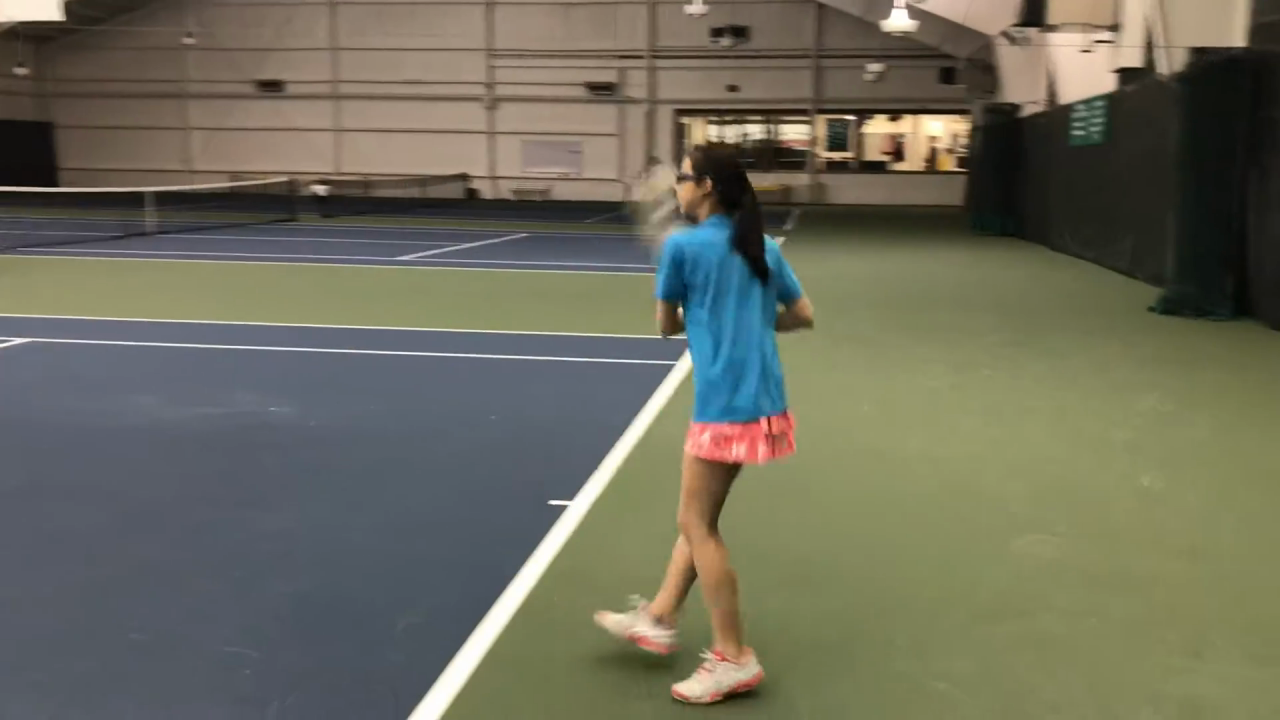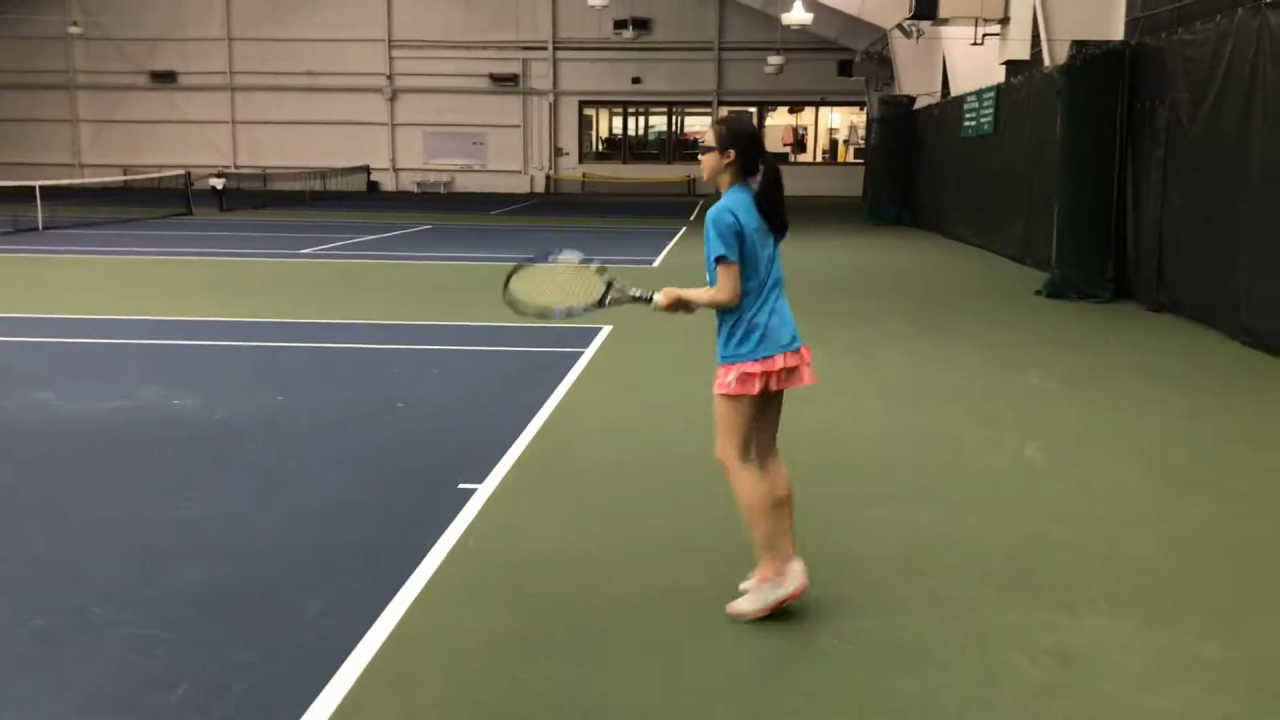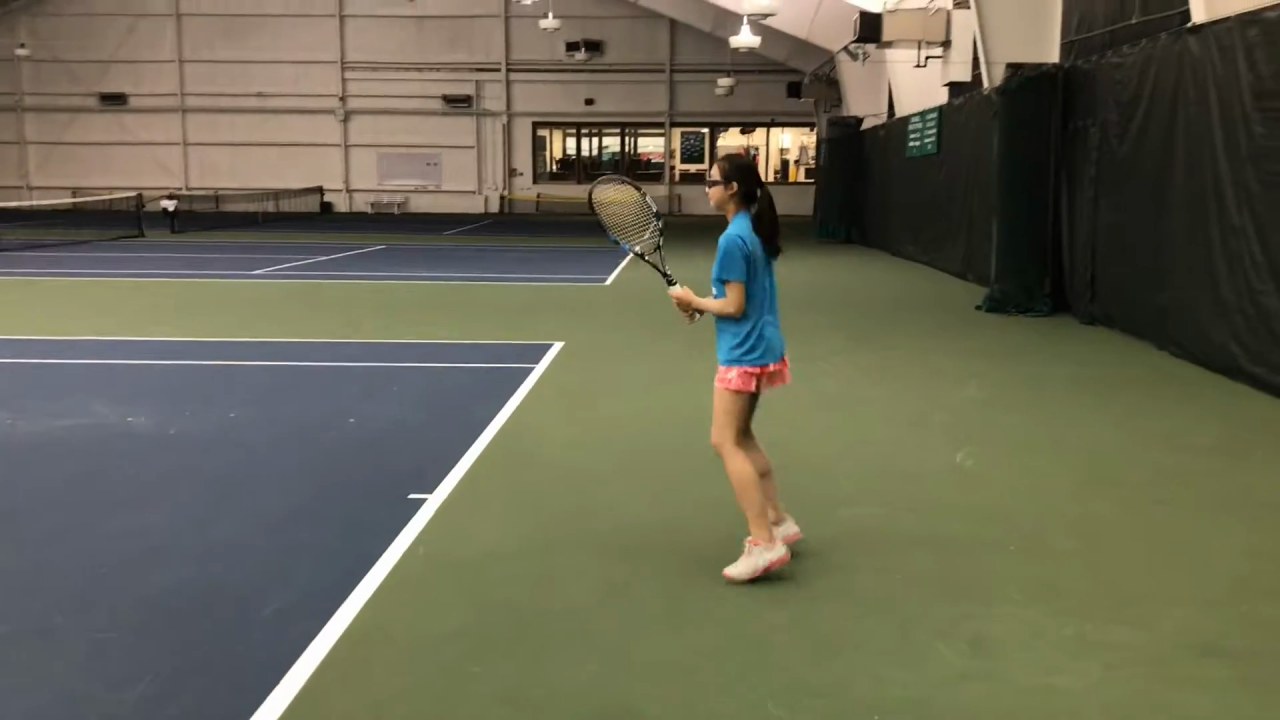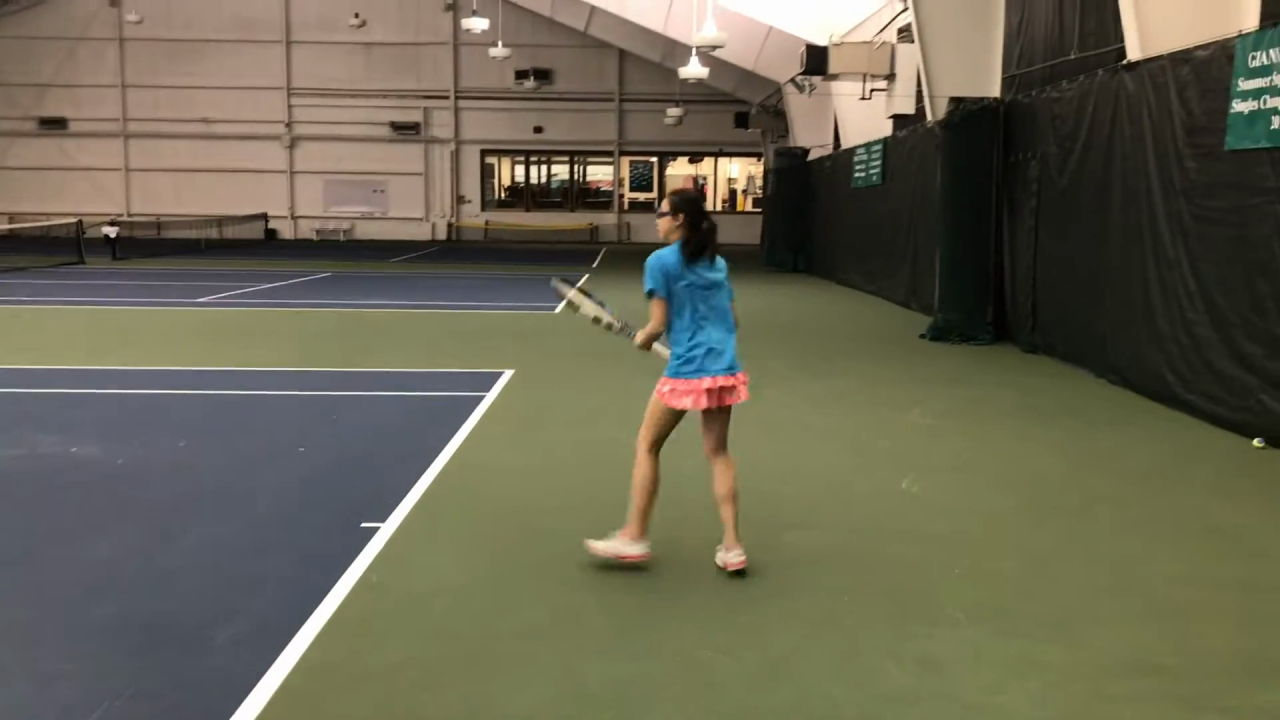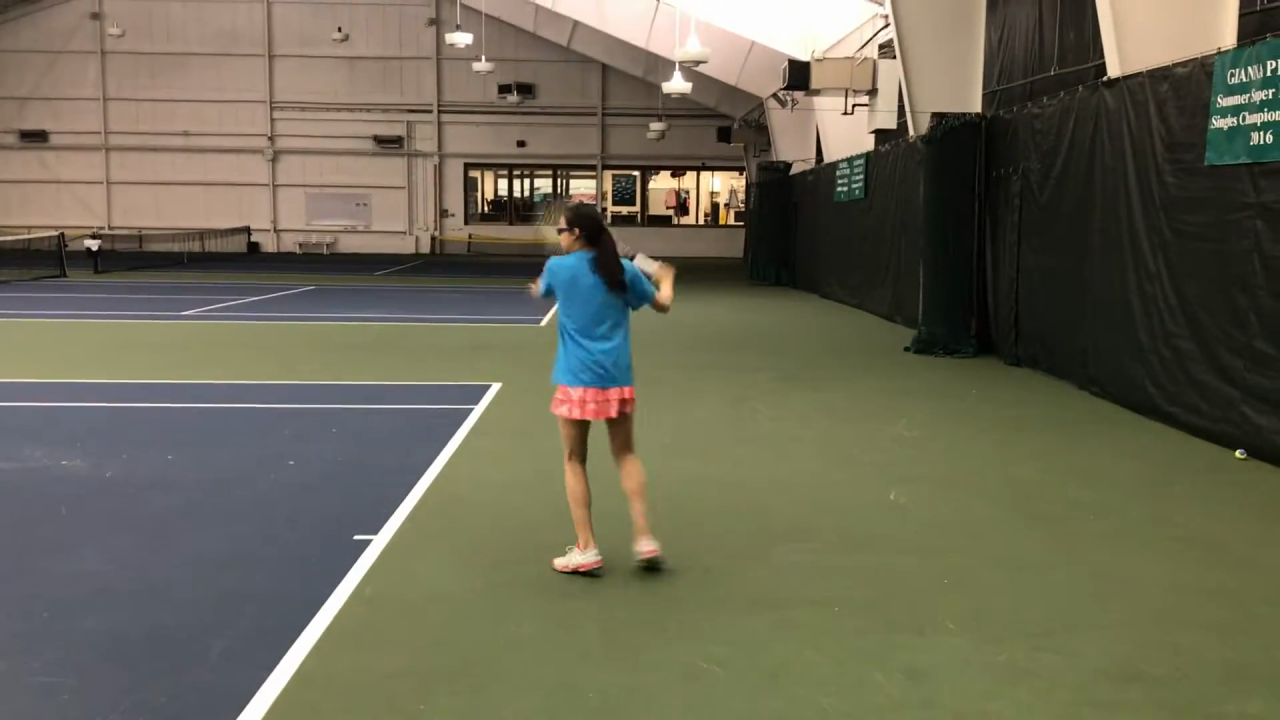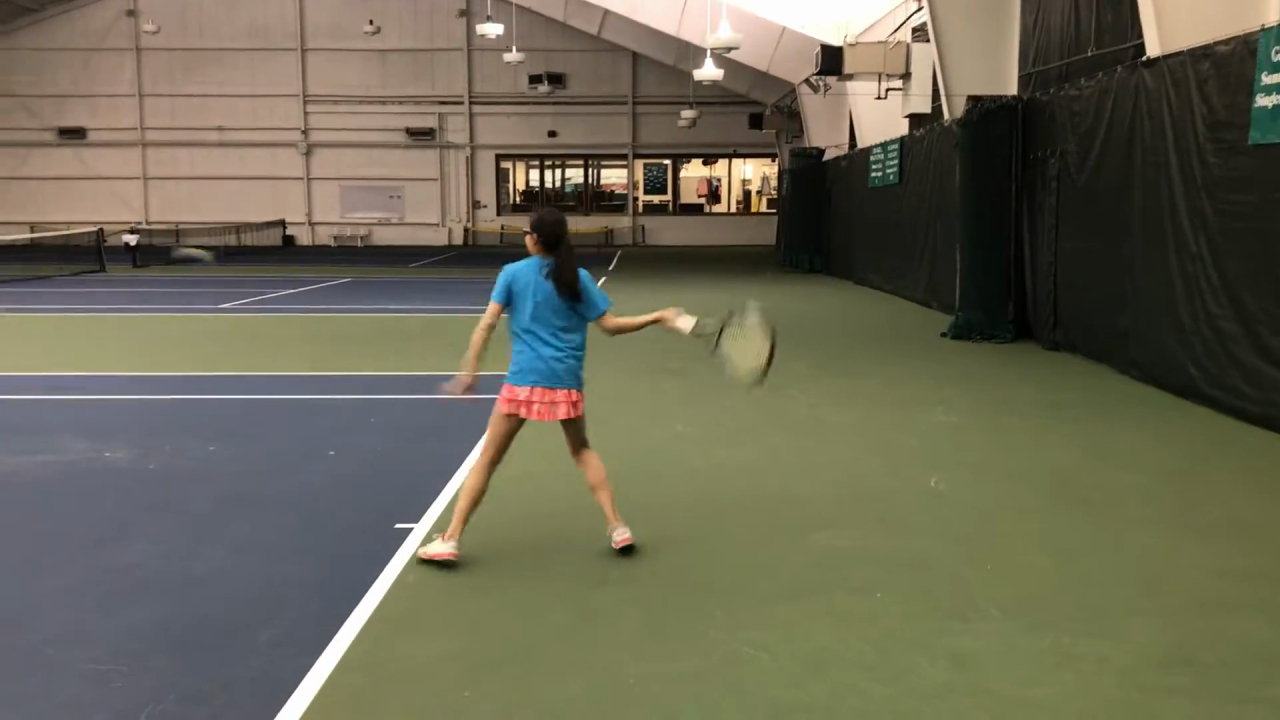
dt=0.5s
person 1, frame 1
left shoulder: (683, 247)
right shoulder: (765, 248)
left elbow: (667, 323)
right elbow: (803, 317)
left hip: (724, 410)
right hip: (763, 403)
left knee: (697, 523)
right knee: (699, 514)
left ankle: (733, 658)
right ankle: (659, 619)
person 1, frame 2
left shoulder: (722, 214)
right shoulder: (761, 206)
left elbow: (728, 296)
left wrist: (681, 296)
right wrist: (694, 294)
left hip: (746, 352)
right hip: (778, 345)
left knee: (733, 457)
right knee: (764, 450)
left ankle: (777, 572)
right ankle: (785, 561)
person 1, frame 3
left shoulder: (732, 239)
right shoulder: (756, 231)
left elbow: (734, 307)
left wrist: (693, 300)
right wrist: (701, 301)
left hip: (743, 354)
right hip: (761, 349)
left knee: (724, 443)
right knee: (741, 436)
left ankle: (766, 543)
right ankle: (780, 523)
person 1, frame 4
left shoulder: (660, 261)
right shoulder: (717, 262)
left elbow: (658, 324)
right elbow: (732, 319)
left wrist: (642, 339)
left hip: (687, 372)
right hip: (726, 370)
left knee: (646, 446)
right knee: (718, 452)
left ankle: (633, 539)
right ankle: (731, 546)
person 1, frame 5
left shoulder: (557, 267)
right shoulder: (623, 269)
left elbow: (542, 288)
right elbow: (663, 305)
left wrist: (540, 289)
right wrist: (665, 278)
left hip: (575, 382)
right hip: (616, 379)
left knee: (574, 461)
right knee: (625, 455)
left ankle: (585, 549)
right ankle: (644, 537)
person 1, frame 6
left shoulder: (513, 273)
right shoulder: (579, 279)
left elbow: (486, 324)
right elbow: (610, 326)
left wrist: (467, 371)
right wrist: (658, 317)
left hip: (523, 381)
right hip: (566, 382)
left knee: (488, 458)
right knee: (582, 449)
left ankle: (450, 539)
right ankle: (618, 528)
